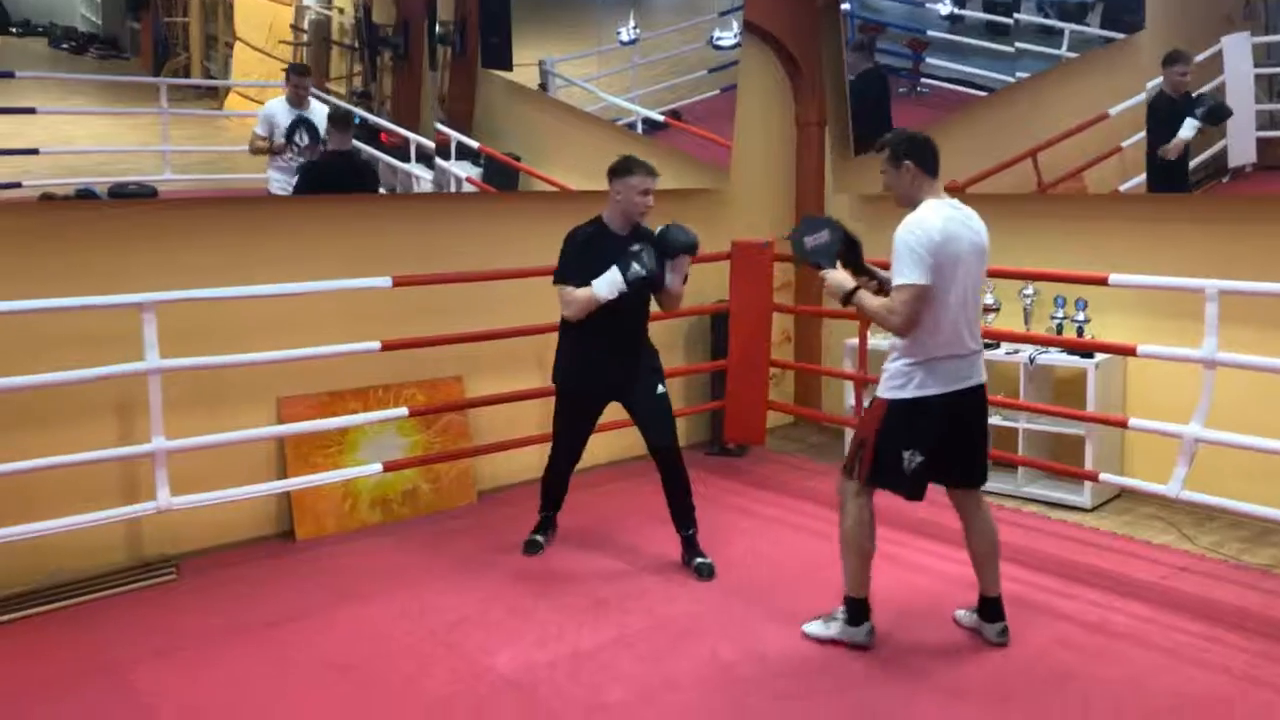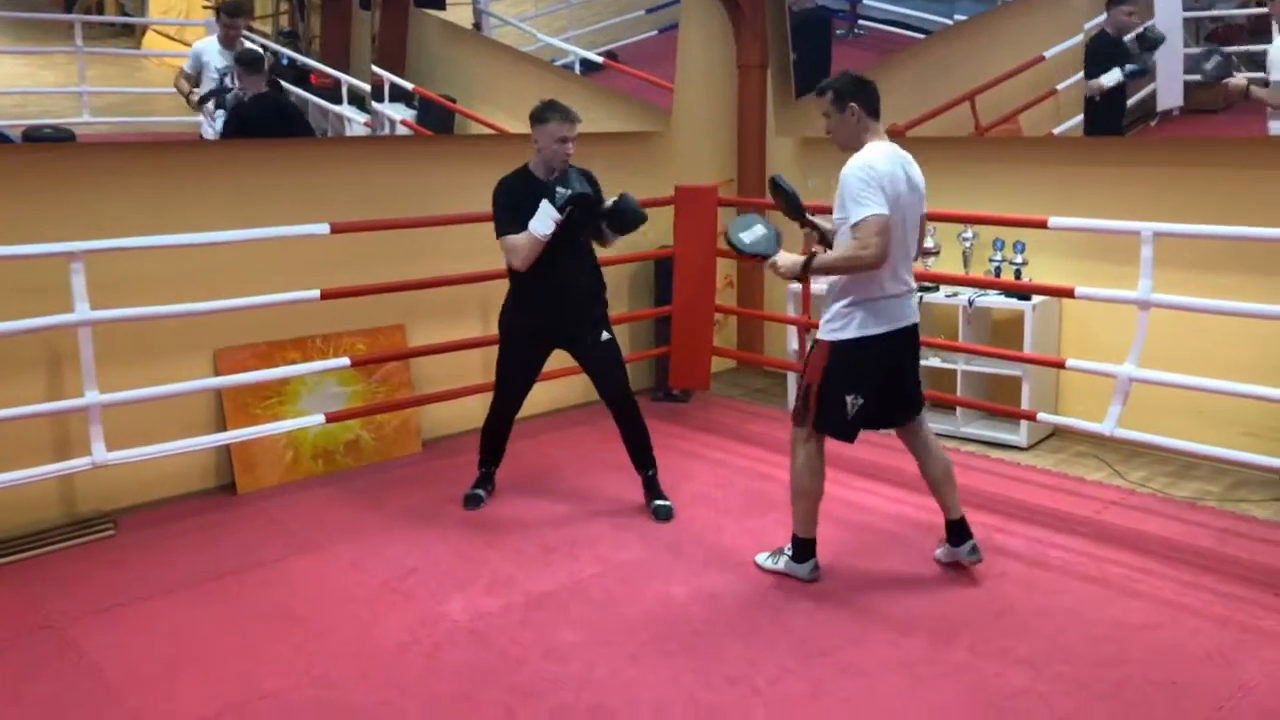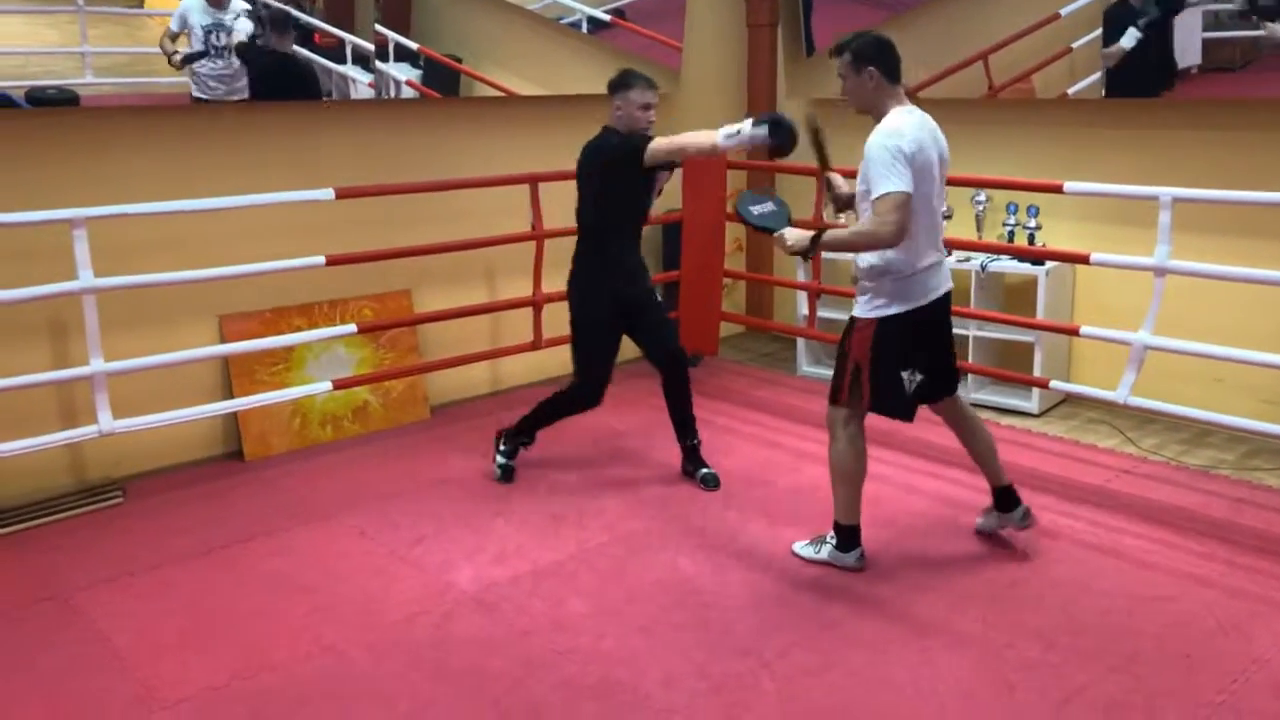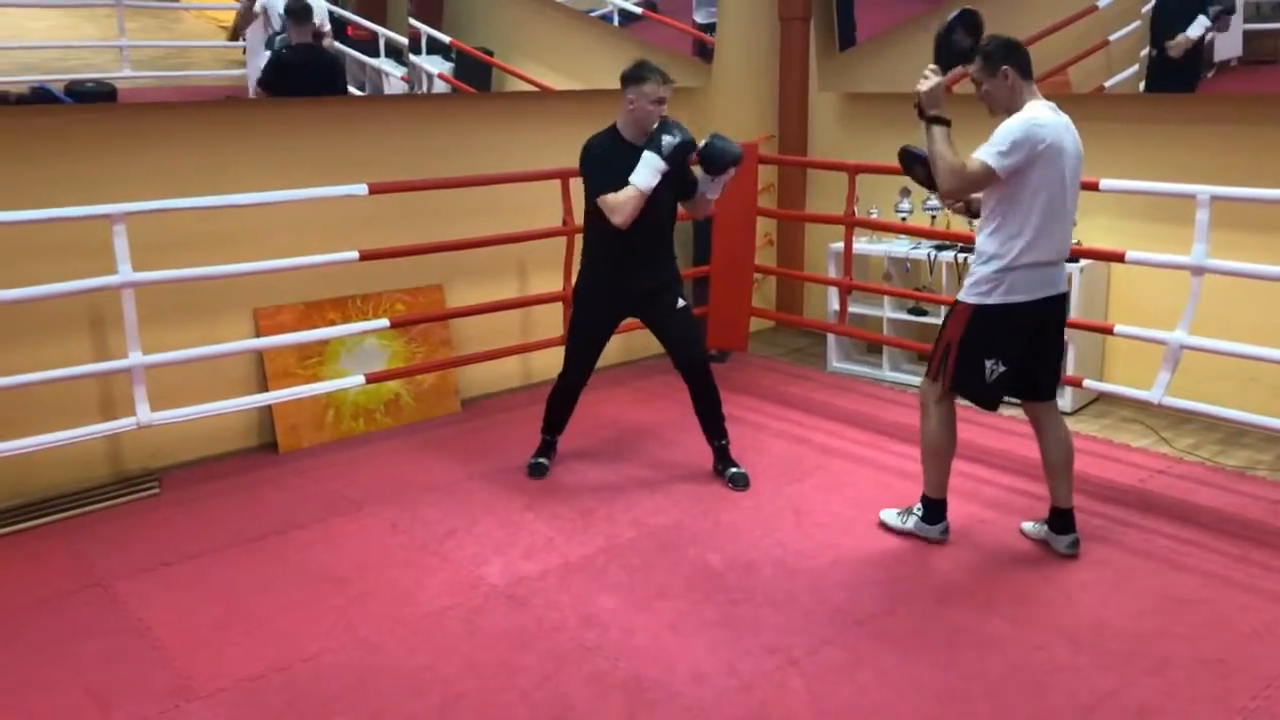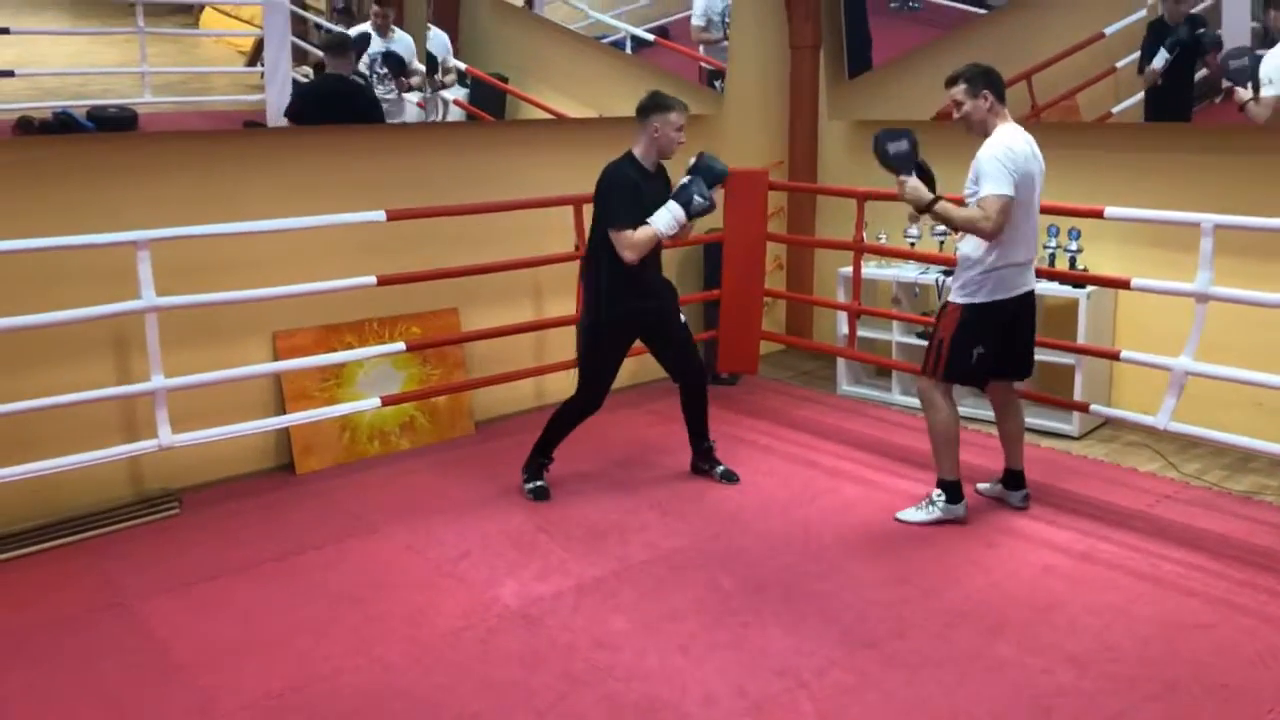
dt=1s
person 1, frame 1
left shoulder: (917, 229)
right shoulder: (973, 224)
left elbow: (900, 320)
left wrist: (850, 291)
right wrist: (886, 282)
left hip: (914, 389)
right hip: (966, 382)
left knee: (855, 488)
right knee: (968, 495)
left ankle: (854, 616)
right ankle: (991, 613)
person 1, frame 2
left shoulder: (862, 168)
right shoulder: (908, 166)
left elbow: (871, 254)
left wrist: (804, 263)
left hip: (853, 329)
right hip: (901, 323)
left knee: (807, 434)
right knee: (914, 427)
left ankle: (801, 553)
right ankle: (960, 537)
person 1, frame 3
left shoulder: (887, 139)
right shoulder: (924, 127)
left elbow: (890, 231)
left wrist: (811, 240)
right wrist: (853, 194)
left hip: (889, 304)
right hip: (930, 292)
left knee: (843, 414)
right knee: (946, 401)
left ankle: (845, 540)
right ankle: (1006, 503)
person 1, frame 4
left shoulder: (1025, 128)
right shoulder: (1062, 127)
left elbow: (953, 184)
left wrist: (934, 115)
right wrist: (979, 201)
left hip: (999, 293)
right hip: (1048, 291)
left knee: (935, 392)
right knee: (1041, 404)
left ankle: (931, 513)
right ankle: (1062, 524)
person 1, frame 5
left shoulder: (997, 150)
right shoulder: (1024, 145)
left elbow: (989, 224)
left wrist: (930, 204)
right wrist: (947, 209)
left hip: (981, 294)
right hip: (1016, 290)
left knee: (933, 385)
right knee: (1001, 386)
left ankle: (949, 496)
right ankle: (1014, 483)
person 2, frame 1
left shoulder: (650, 241)
right shoulder: (582, 240)
left elbow: (670, 306)
right elbow: (569, 307)
left wrist: (678, 268)
right wrist: (618, 278)
left hip: (638, 364)
right hip: (583, 368)
left knee: (667, 450)
right knee: (565, 452)
left ankle: (690, 542)
right ankle: (547, 520)
person 2, frame 2
left shoulder: (584, 182)
right shoulder: (510, 190)
left elbow: (605, 239)
right elbow: (518, 258)
right wrist: (552, 207)
left hip: (585, 313)
right hip: (528, 318)
left knee: (620, 397)
right knee: (505, 402)
left ankle: (651, 483)
right ankle: (486, 476)
person 2, frame 3
left shoulder: (637, 151)
right shoulder: (607, 149)
right elbow: (676, 147)
left wrist: (656, 182)
right wrist: (750, 131)
left hip: (630, 281)
right hip: (598, 289)
left knee: (674, 362)
right knee: (590, 388)
left ankle: (692, 456)
right ankle: (514, 438)
person 2, frame 4
left shoulder: (669, 148)
right shoulder: (598, 150)
left elbow: (698, 210)
right elbow: (619, 215)
left wrist: (716, 177)
right wrist: (653, 161)
left hip: (660, 281)
right hip: (604, 284)
left knee: (696, 364)
right knee: (575, 371)
left ankle: (722, 453)
right ankle: (547, 443)
person 2, frame 5
left shoulder: (658, 174)
right shoulder: (618, 178)
left elbow: (676, 234)
right elbow: (629, 250)
left wrist: (698, 198)
right wrist: (676, 208)
left hip: (654, 298)
right hip: (612, 306)
left knee: (694, 375)
right knee: (590, 397)
left ankle: (703, 455)
right ankle: (536, 464)
